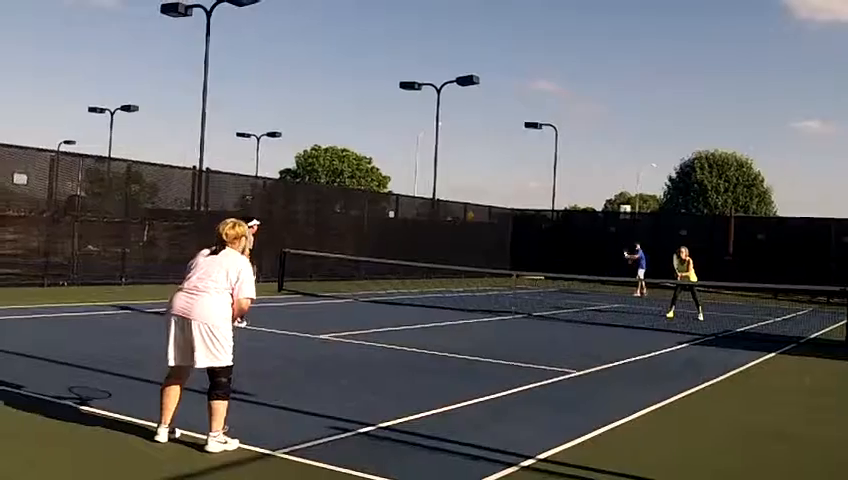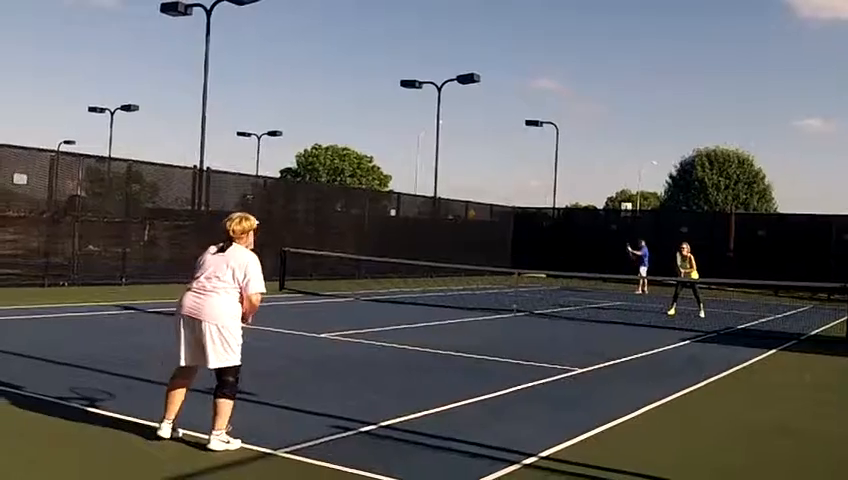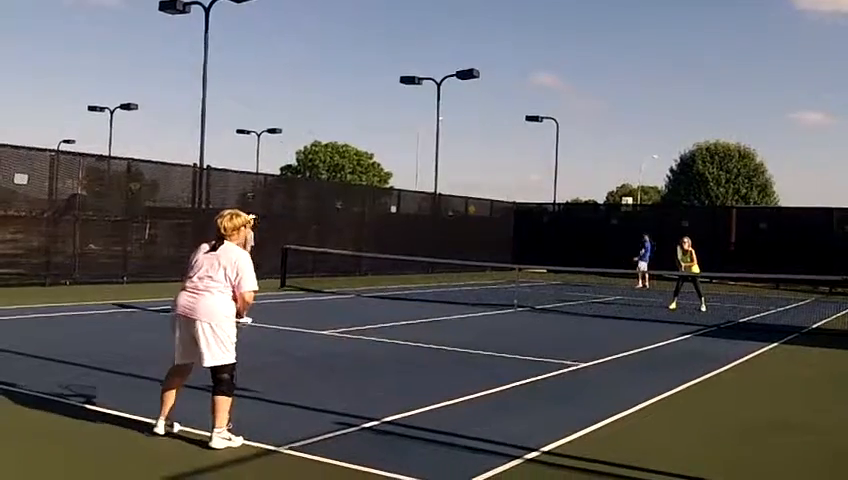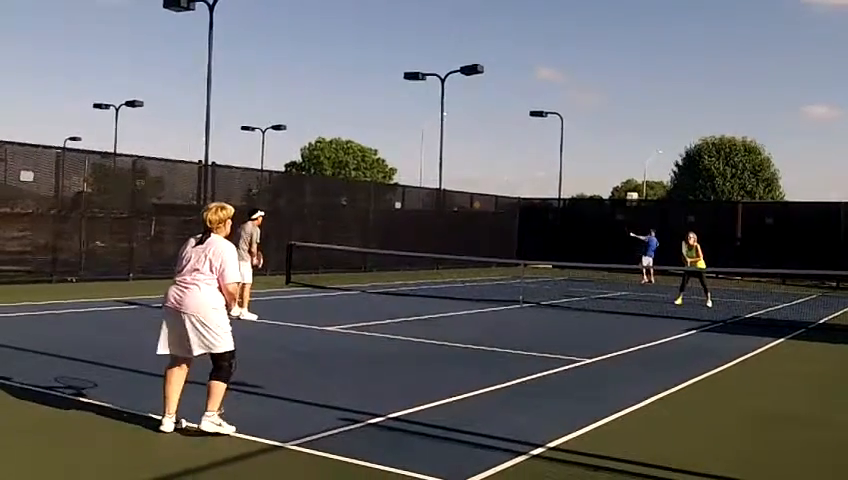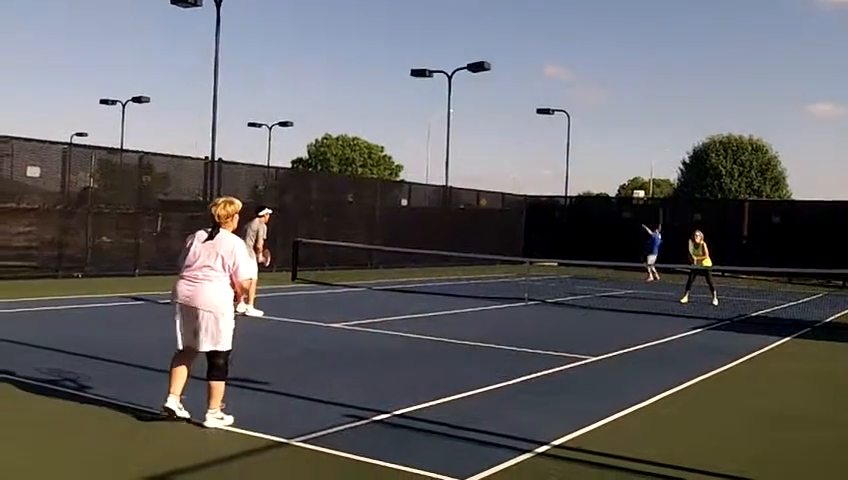
dt=0.3s
person 1, frame 1
left shoulder: (201, 255)
right shoulder: (241, 262)
right elbow: (243, 303)
right wrist: (233, 317)
left hip: (180, 308)
right hip: (210, 316)
left knee: (177, 371)
right knee: (221, 377)
left ankle: (163, 428)
right ankle: (215, 437)
person 1, frame 2
left shoulder: (209, 252)
right shoulder: (248, 258)
right elbow: (253, 299)
right wrist: (246, 316)
left hip: (190, 308)
right hip: (219, 316)
left knee: (185, 369)
right knee: (228, 376)
left ankle: (167, 424)
right ankle: (218, 436)
person 1, frame 3
left shoulder: (202, 250)
right shoulder: (240, 256)
right elbow: (246, 296)
right wrist: (241, 312)
left hip: (184, 307)
right hip: (213, 315)
left knee: (180, 366)
right knee: (224, 374)
left ankle: (162, 421)
right ankle: (220, 433)
person 1, frame 4
left shoulder: (190, 243)
right shoulder: (225, 248)
right elbow: (230, 288)
right wrist: (230, 303)
left hip: (175, 302)
right hip: (203, 308)
left knee: (178, 361)
right knee: (224, 360)
left ankle: (168, 418)
right ankle: (211, 417)
person 1, frame 5
left shoulder: (195, 237)
right shoulder: (235, 244)
left elbow: (183, 266)
right elbow: (243, 283)
right wrist: (235, 293)
left hip: (184, 295)
right hip: (212, 302)
left knee: (186, 349)
right knee: (218, 358)
left ankle: (173, 398)
right ankle: (213, 414)
